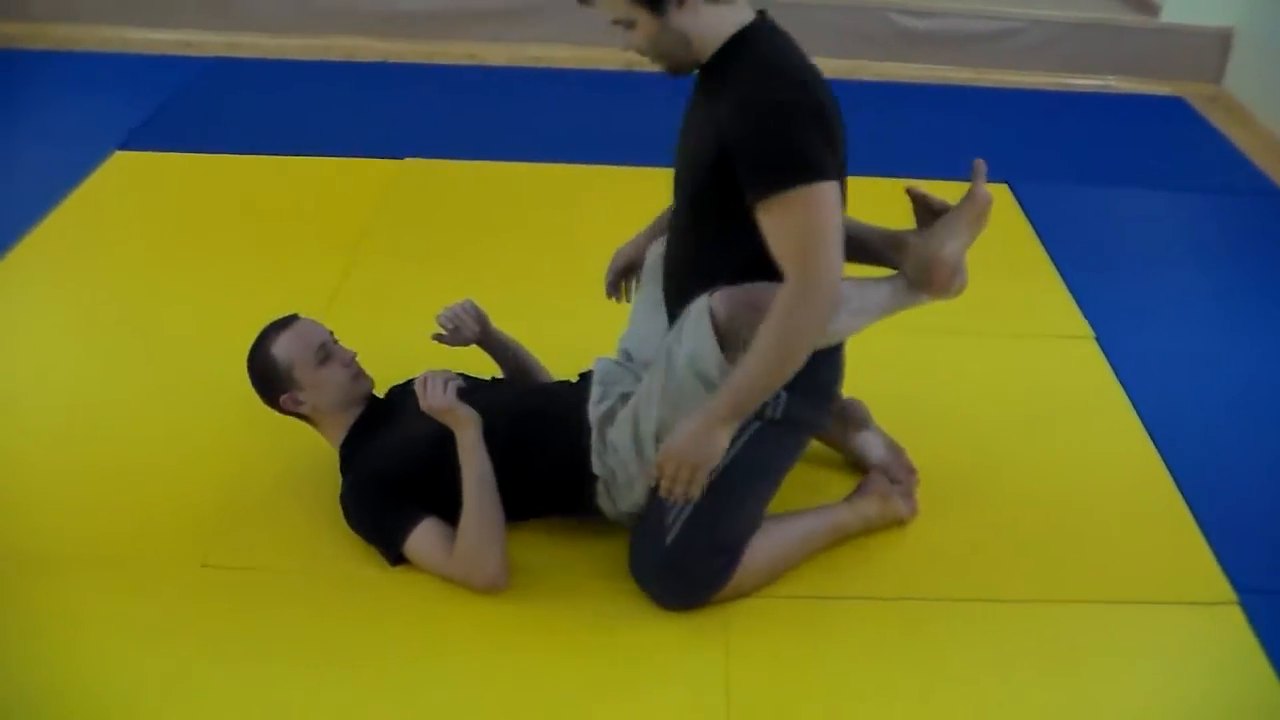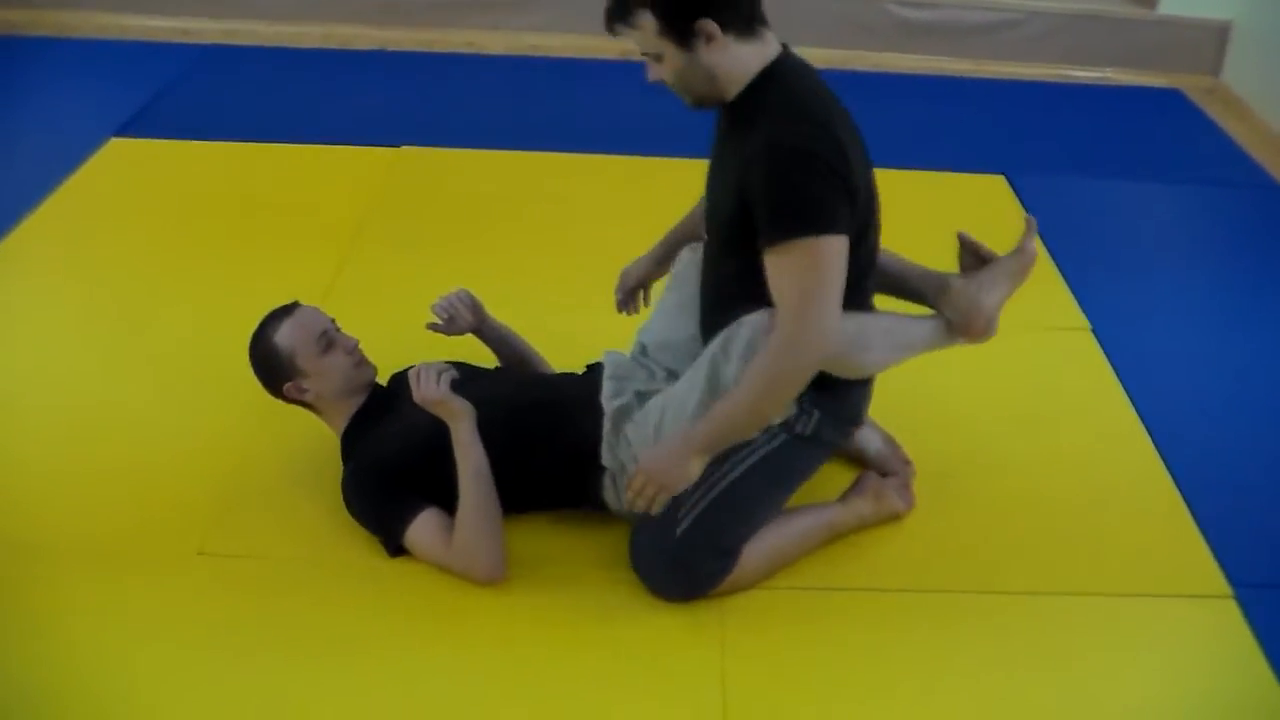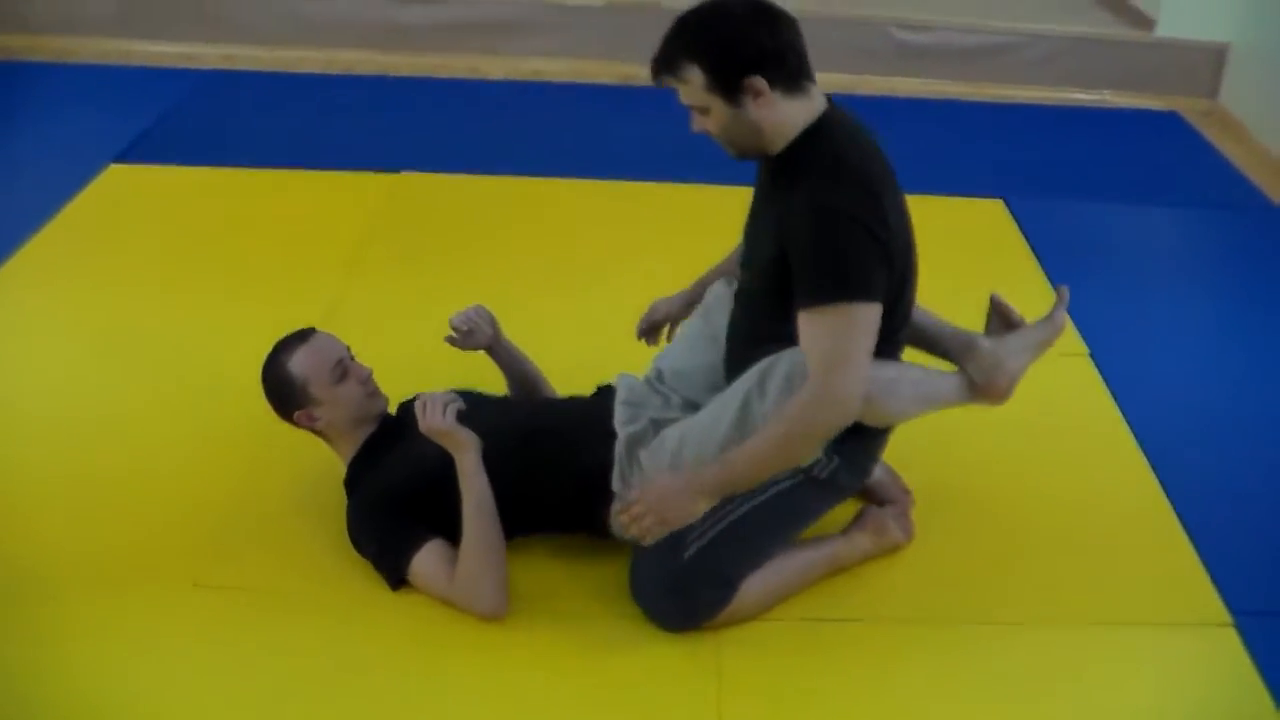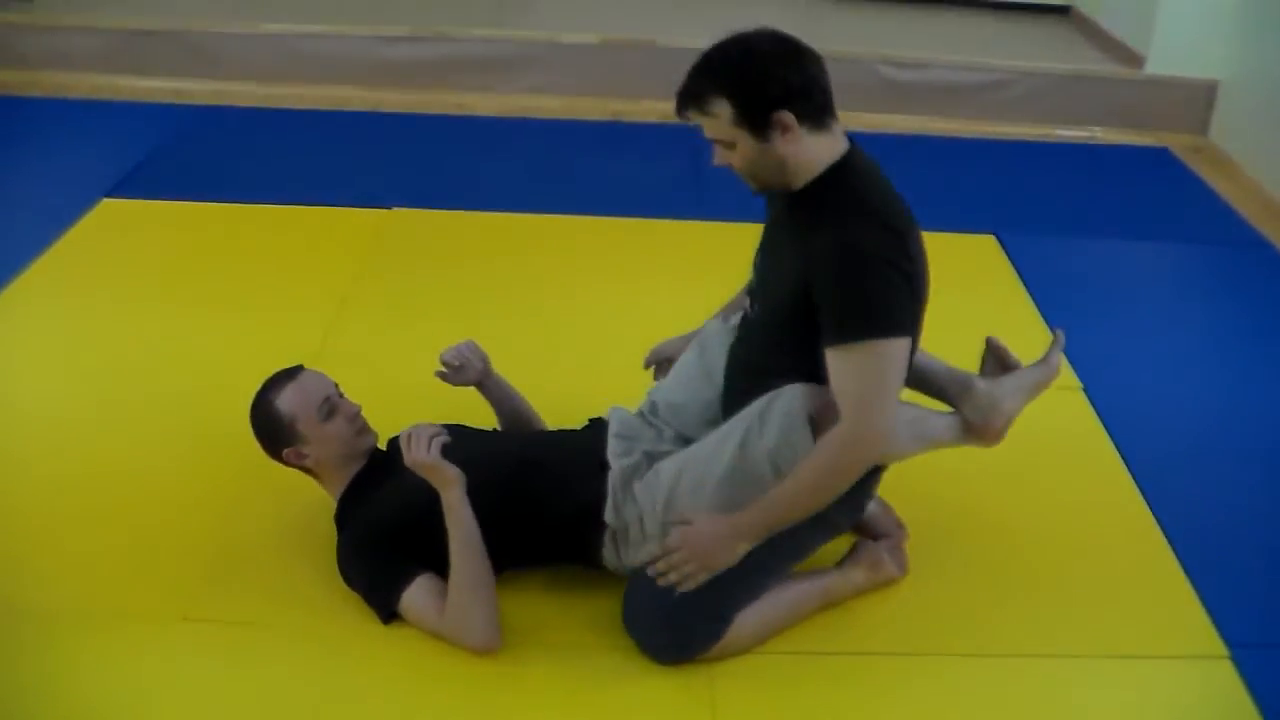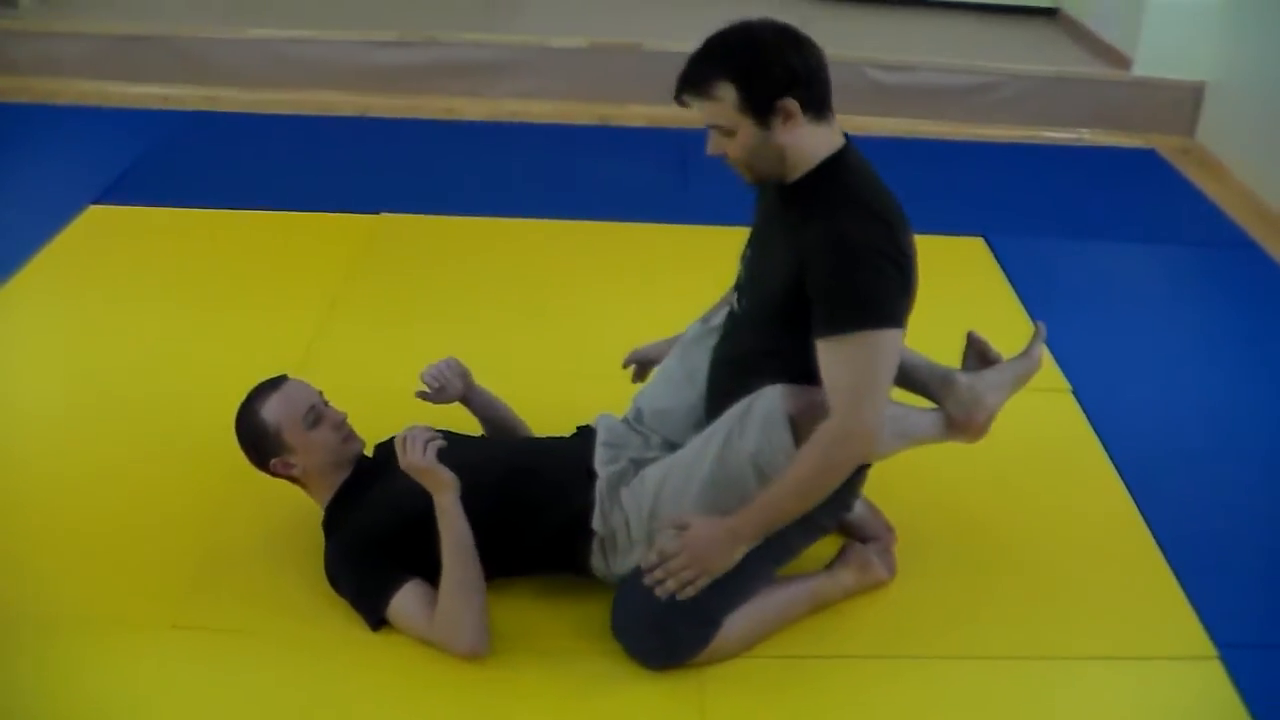
dt=0.2s
person 1, frame 1
left shoulder: (408, 399)
right shoulder: (369, 487)
right elbow: (485, 571)
left wrist: (486, 335)
right wrist: (466, 432)
right hip: (627, 470)
right knee: (735, 308)
left ankle: (833, 423)
person 1, frame 2
left shoulder: (407, 390)
right shoulder: (372, 478)
right elbow: (484, 563)
left wrist: (483, 325)
right wrist: (461, 426)
right hip: (632, 467)
left knee: (711, 262)
right knee: (771, 330)
right ankle: (955, 317)
person 1, frame 3
left shoulder: (414, 414)
right shoulder: (377, 507)
right elbow: (487, 597)
left wrist: (495, 343)
right wrist: (467, 457)
left hip: (627, 418)
left ankle: (875, 427)
right ankle: (976, 378)
person 1, frame 4
left shoulder: (402, 451)
right shoulder: (367, 541)
right elbow: (478, 632)
left wrist: (485, 378)
right wrist: (450, 492)
left hip: (621, 449)
right hip: (630, 523)
left knee: (742, 330)
right knee: (806, 409)
right ankle: (969, 422)
person 1, frame 5
left shoulder: (392, 454)
right shoulder: (355, 549)
right elbow: (467, 637)
left wrist: (468, 391)
right wrist: (445, 495)
left hip: (608, 455)
right hip: (618, 528)
left knee: (724, 335)
right knee: (788, 409)
right ankle: (953, 417)
person 2, frame 1
left shoulder: (770, 97)
right shoulder: (735, 59)
left elbow: (816, 288)
left wrist: (717, 421)
right wrist: (653, 233)
left hip: (776, 367)
left knee: (674, 571)
right ankle: (838, 423)
person 2, frame 2
left shoulder: (791, 144)
right shoulder: (757, 94)
left elbow: (809, 336)
left wrist: (695, 446)
right wrist: (659, 255)
left hip: (799, 388)
right hip: (748, 357)
left knee: (671, 562)
person 2, frame 3
left shoulder: (836, 206)
right shoulder: (800, 140)
left elbow: (836, 396)
left wrist: (700, 486)
right wrist: (690, 297)
left hip: (815, 432)
right hip: (762, 394)
left knee: (669, 589)
left ankle: (862, 538)
person 2, frame 4
left shoulder: (859, 242)
right shoulder: (806, 180)
left elbow: (868, 433)
left wrist: (738, 532)
left hip: (812, 464)
right hip: (756, 424)
left knee: (662, 622)
left ankle: (857, 570)
person 2, frame 5
left shoulder: (851, 236)
right shoulder: (790, 178)
left elbow: (857, 427)
left wrist: (736, 534)
left hip: (788, 464)
right hip: (737, 429)
left knee: (651, 628)
